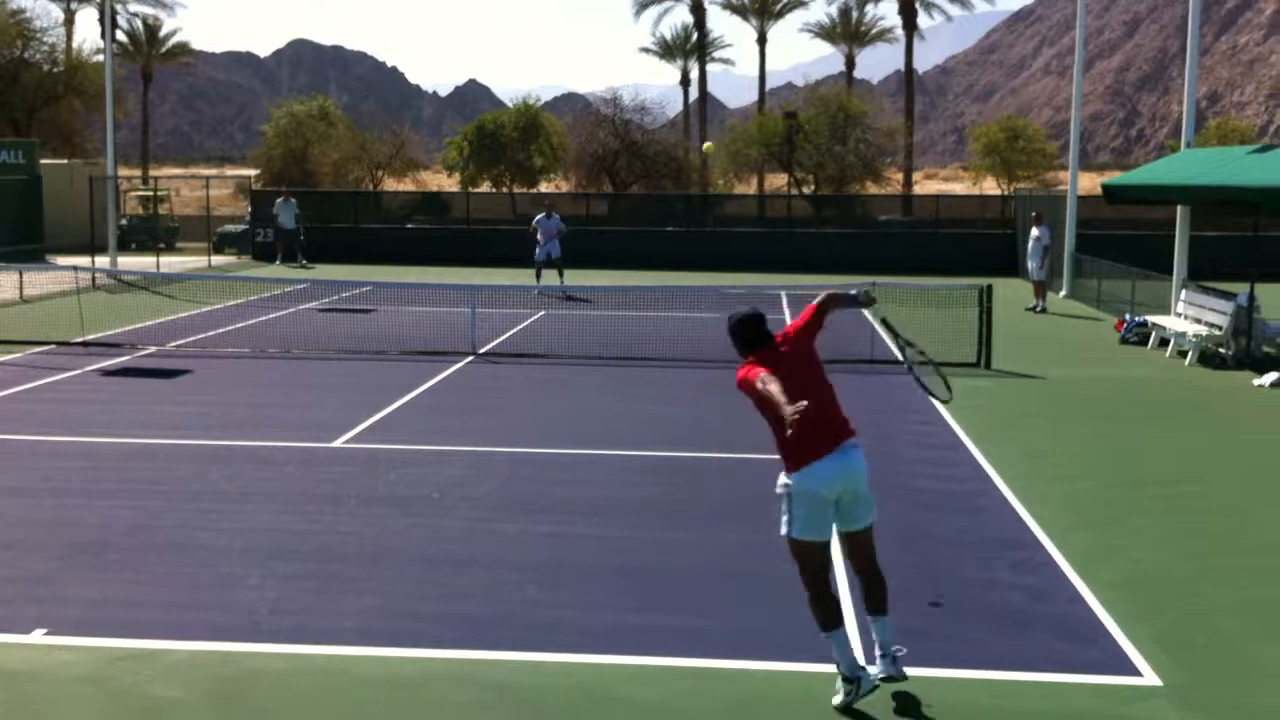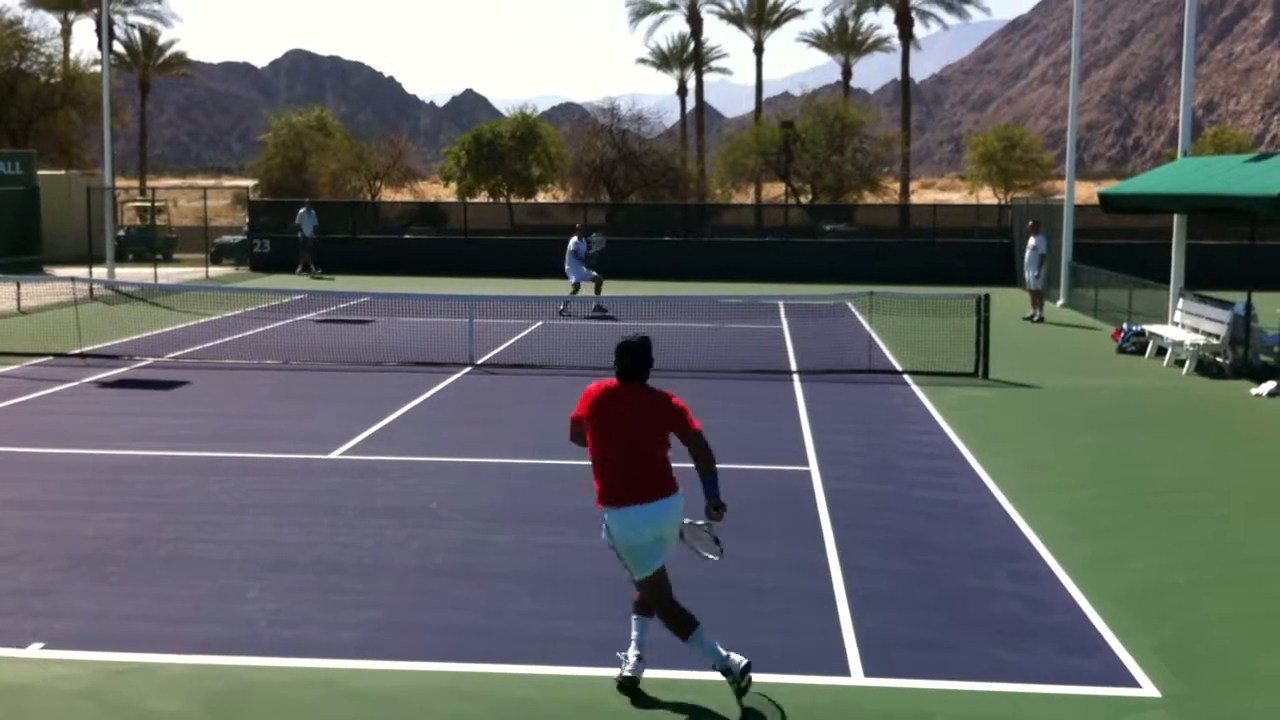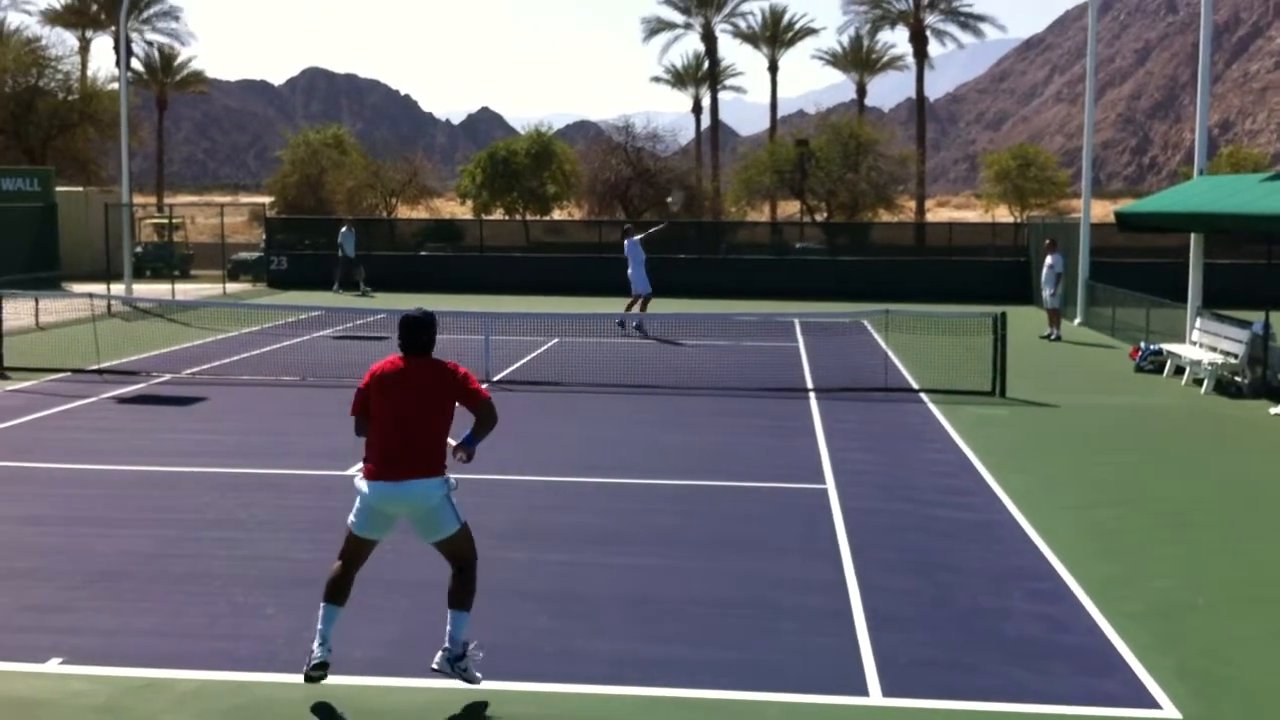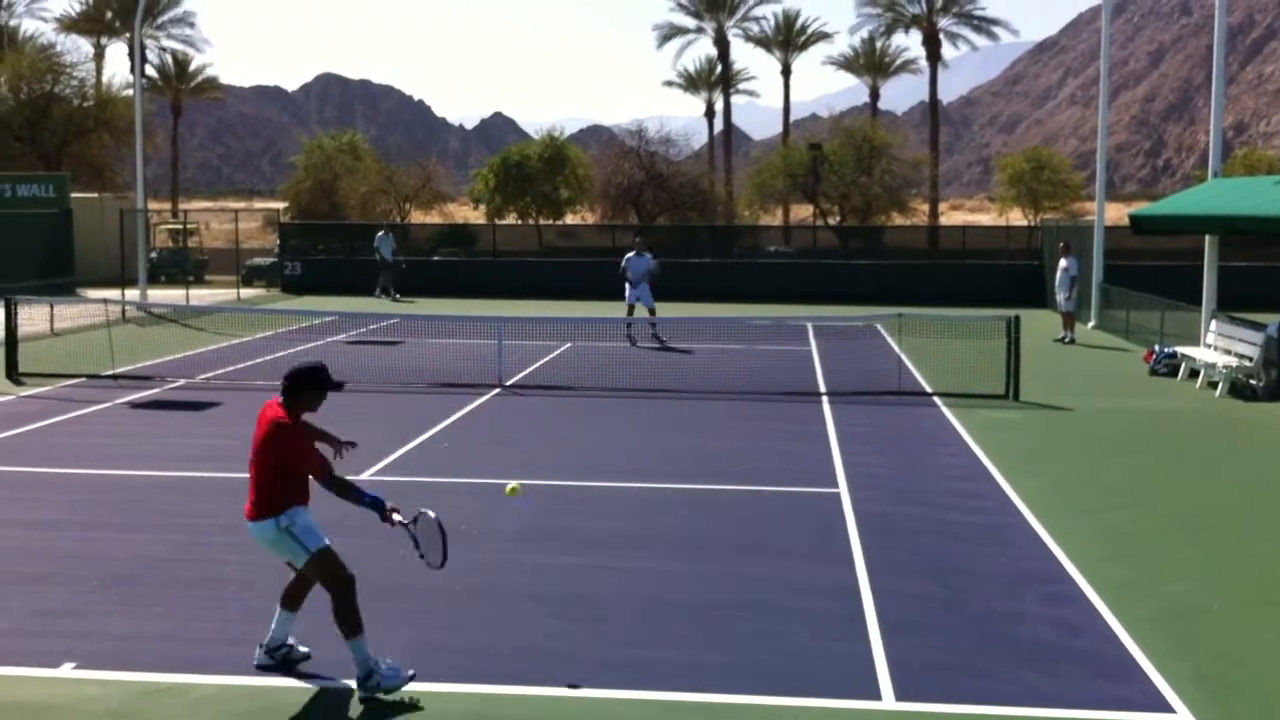
dt=0.7s
person 1, frame 1
left shoulder: (748, 373)
right shoulder: (794, 340)
left elbow: (769, 385)
right elbow: (828, 299)
left wrist: (784, 410)
right wrist: (857, 297)
left hip: (809, 475)
right hip: (850, 458)
left knee: (815, 581)
right knee: (866, 565)
left ankle: (852, 673)
right ankle: (887, 659)
person 1, frame 2
left shoulder: (594, 395)
right shoulder: (666, 403)
left elbow: (575, 436)
right elbow: (699, 446)
right wrist: (713, 495)
left hip: (623, 514)
right hip: (666, 504)
left knee: (662, 602)
right knee: (647, 580)
left ankle: (728, 663)
right ankle: (636, 660)
person 1, frame 3
left shoulder: (378, 373)
right shoulder: (451, 374)
left elbow: (361, 428)
right elbow: (489, 415)
right wrist: (469, 443)
left hip: (378, 486)
right hip: (426, 487)
left knee: (347, 562)
right knee: (464, 561)
left ankle: (321, 648)
right ankle: (454, 653)
person 1, frame 4
left shoulder: (277, 410)
right shoulder: (289, 432)
right elbow: (331, 481)
left wrist: (330, 439)
right wrist: (377, 504)
left hip: (269, 515)
right hip: (278, 520)
left knee: (308, 572)
right knee: (342, 583)
left ankle: (273, 648)
right ankle: (369, 673)
